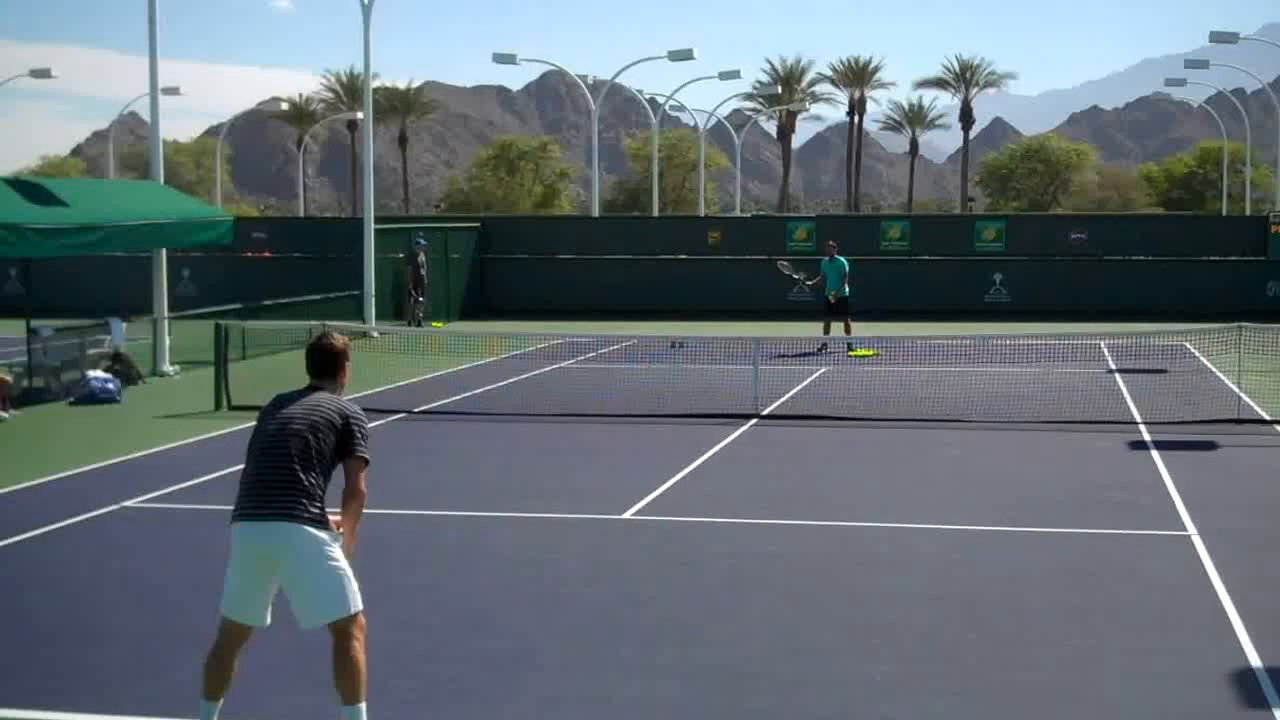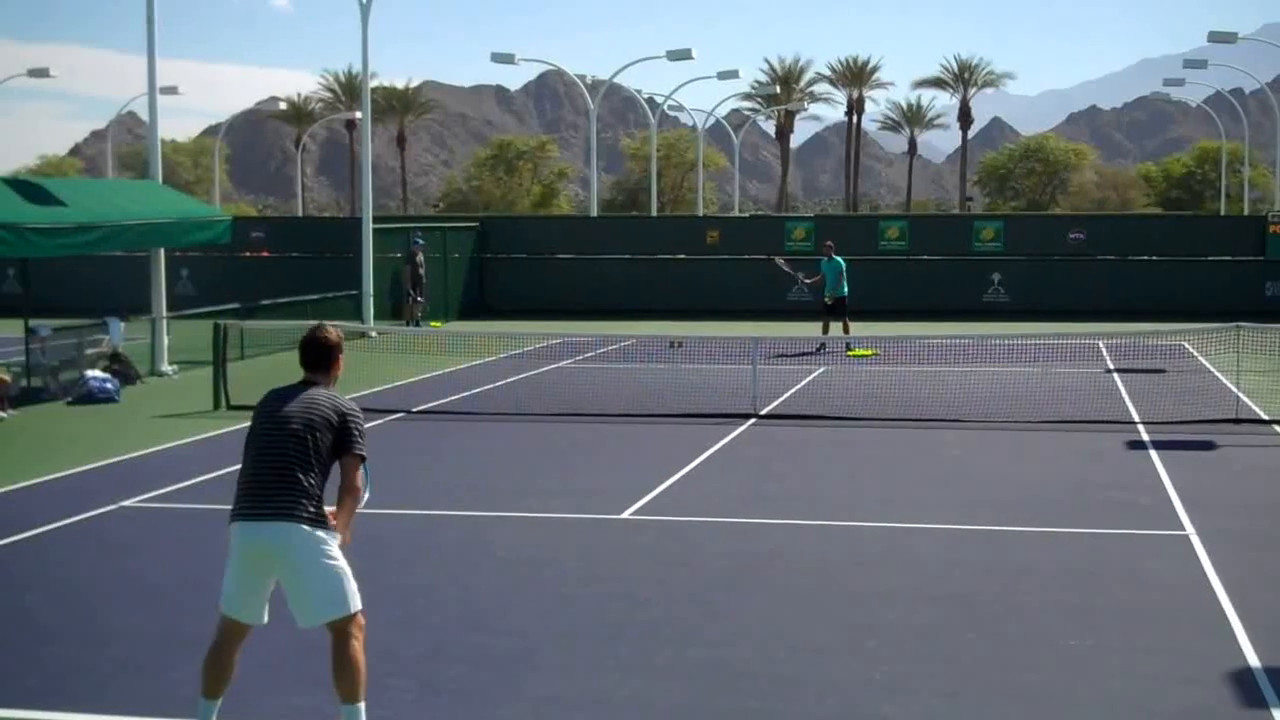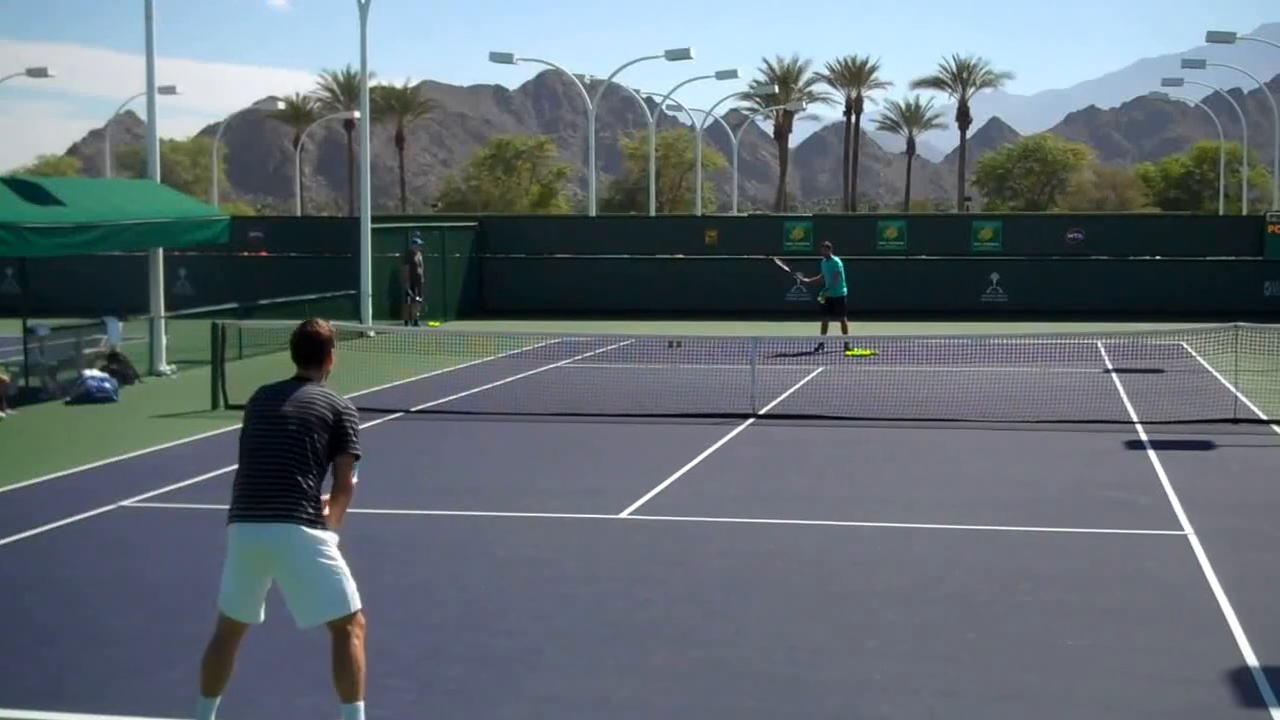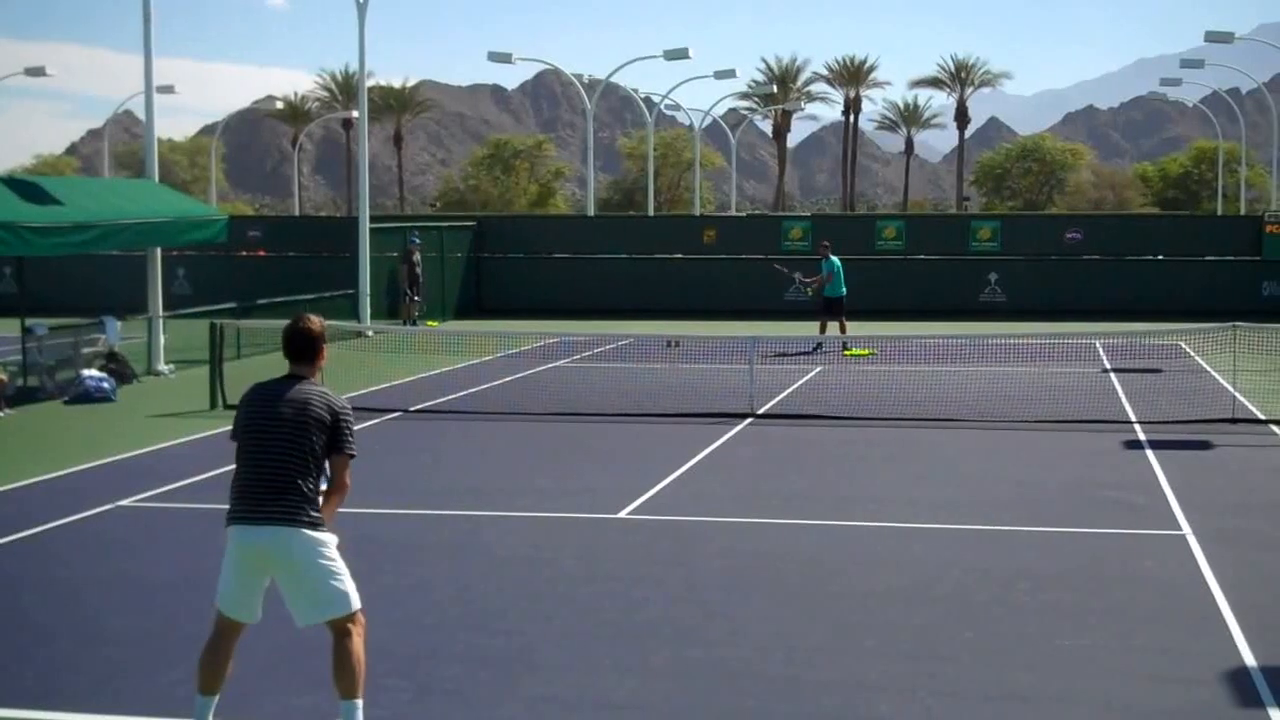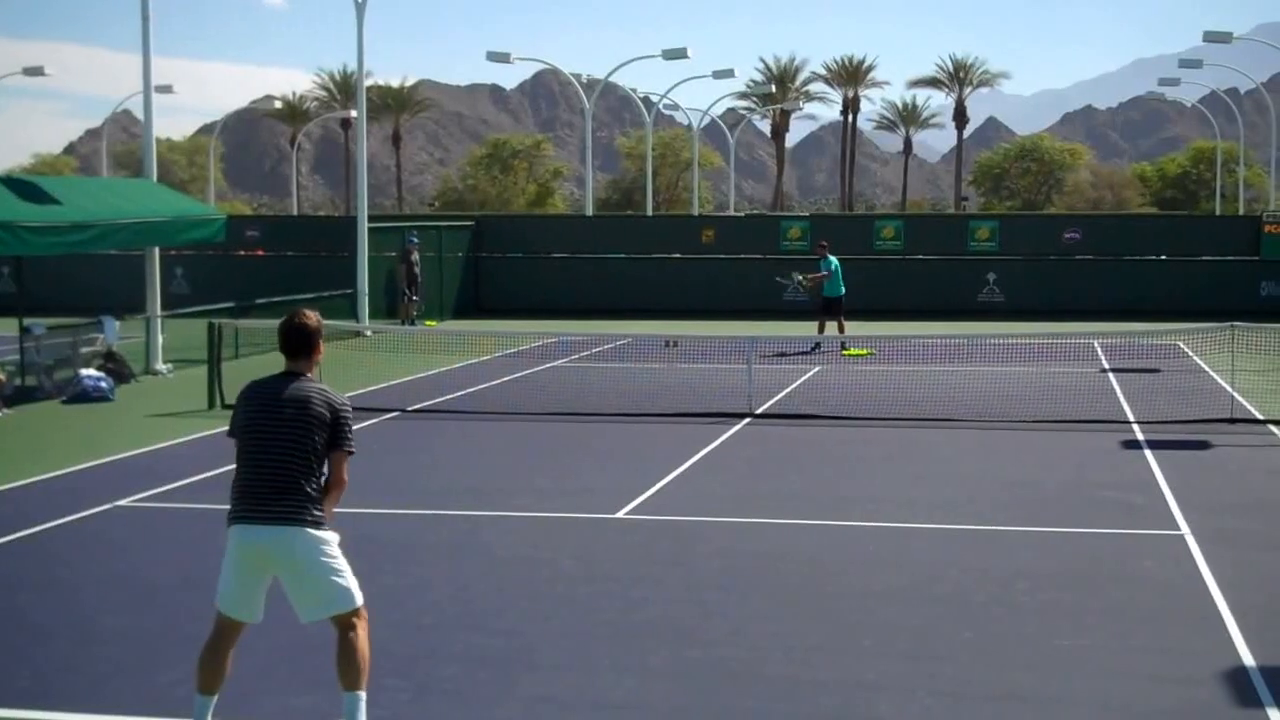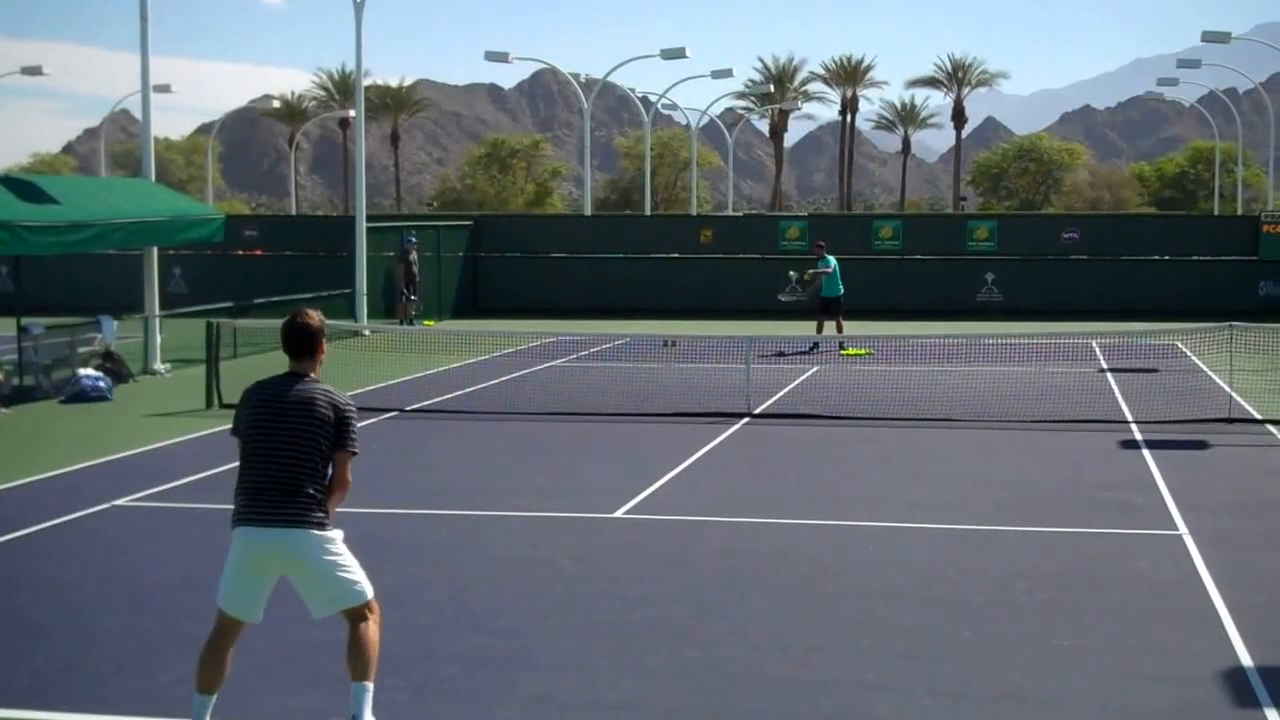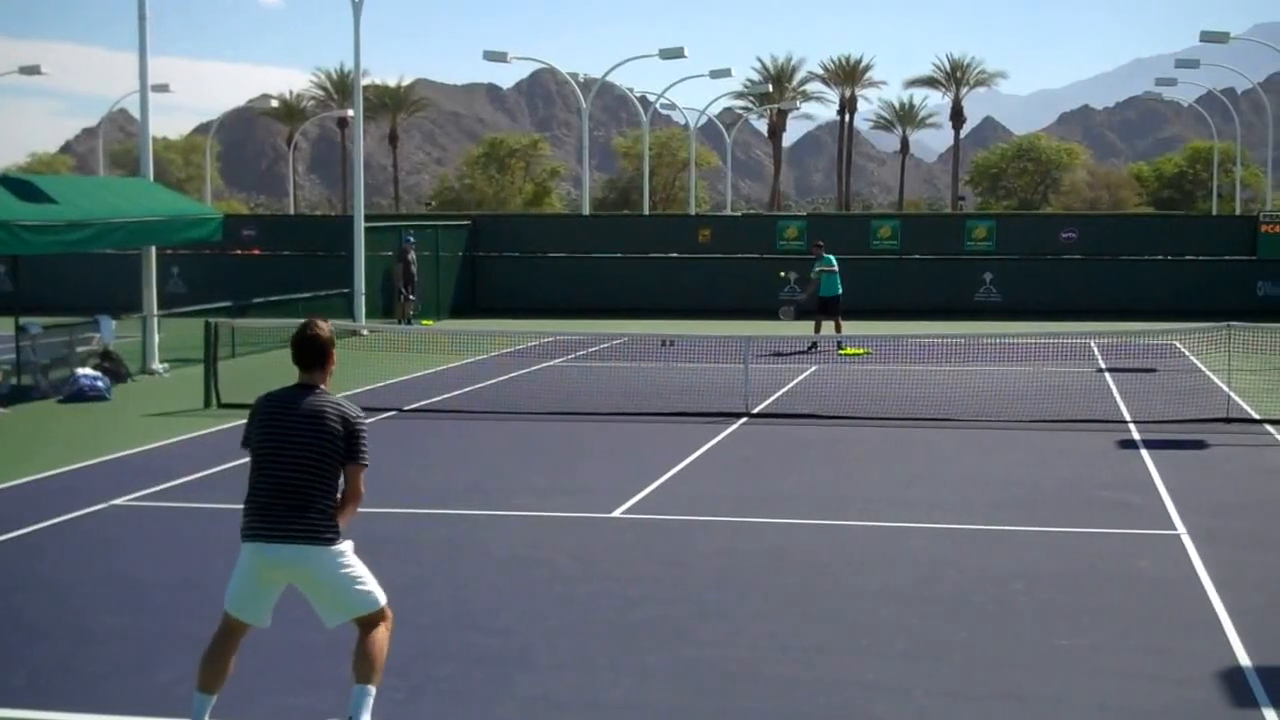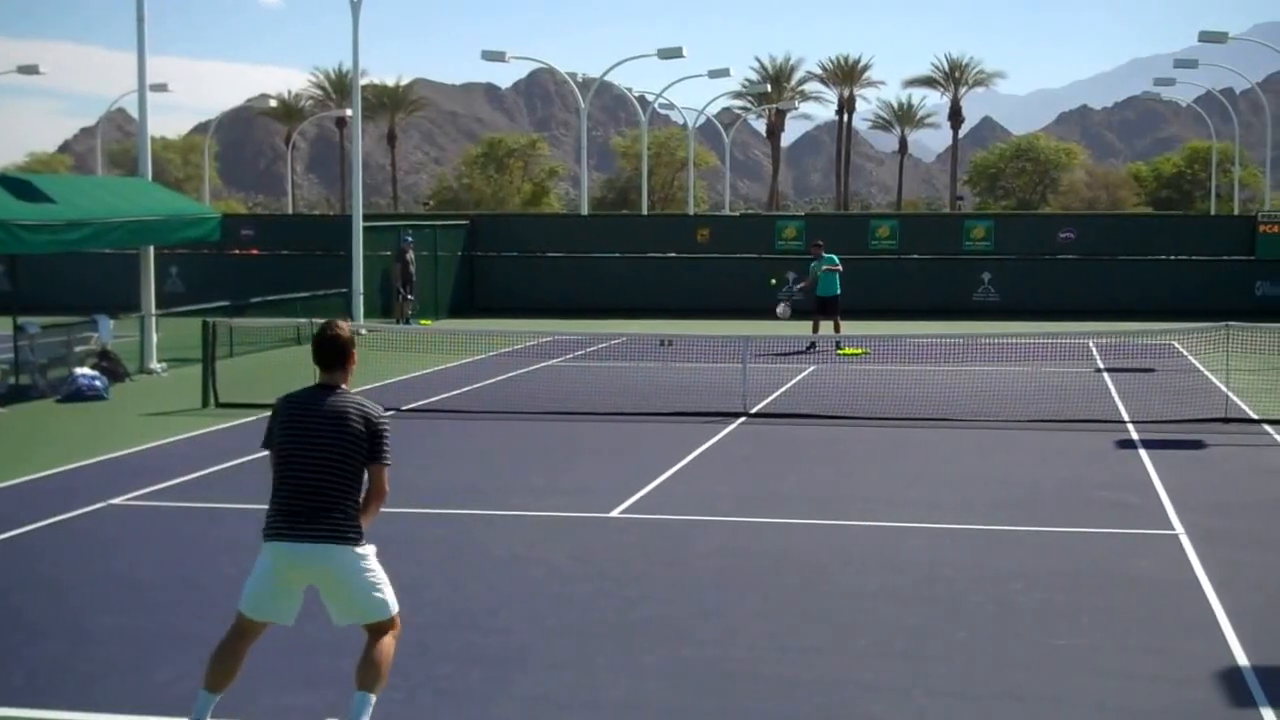
dt=0.1s
person 1, frame 1
left shoulder: (275, 406)
right shoulder: (349, 413)
right elbow: (356, 491)
right wrist: (348, 532)
left hip: (247, 526)
right hip: (300, 530)
left knee: (232, 632)
right knee: (350, 629)
person 1, frame 2
left shoulder: (269, 400)
right shoulder: (345, 410)
right elbow: (352, 487)
right wrist: (342, 525)
left hip: (246, 525)
right hip: (299, 529)
left knee: (231, 630)
right knee: (349, 628)
person 1, frame 3
left shoulder: (260, 398)
right shoulder: (339, 408)
right elbow: (345, 485)
right wrist: (332, 517)
left hip: (244, 526)
right hip: (299, 530)
left knee: (229, 628)
right knee: (350, 628)
person 1, frame 4
left shoulder: (252, 397)
right shoulder: (335, 406)
right elbow: (340, 484)
right wrist: (323, 514)
left hip: (243, 528)
right hip: (299, 531)
left knee: (226, 627)
right knee: (350, 627)
person 1, frame 5
left shoulder: (249, 394)
right shoulder: (334, 404)
right elbow: (338, 481)
left hip: (245, 528)
right hip: (301, 531)
left knee: (226, 627)
right knee: (353, 620)
person 1, frame 6
left shoulder: (252, 395)
right shoulder: (338, 404)
right elbow: (342, 480)
left hip: (249, 529)
right hip: (306, 531)
left knee: (226, 626)
right knee: (365, 614)
person 1, frame 7
left shoulder: (265, 406)
right shoulder: (350, 416)
left elbow: (259, 473)
right elbow: (355, 492)
left hip: (260, 541)
right hip: (318, 547)
left knee: (230, 630)
right knee: (378, 621)
person 1, frame 8
left shoulder: (285, 406)
right shoulder: (371, 415)
left elbow: (279, 472)
right elbow: (379, 492)
left hip: (281, 540)
right hip: (340, 547)
left knee: (243, 630)
right knee: (385, 628)
